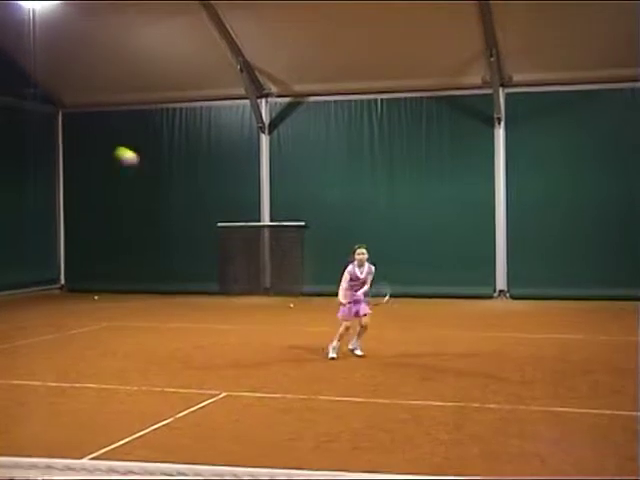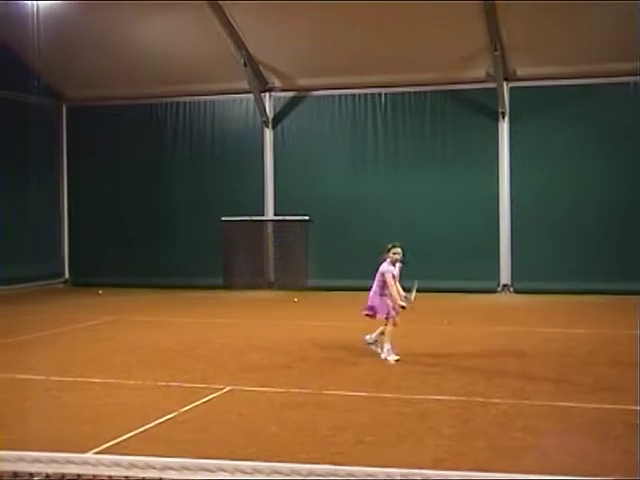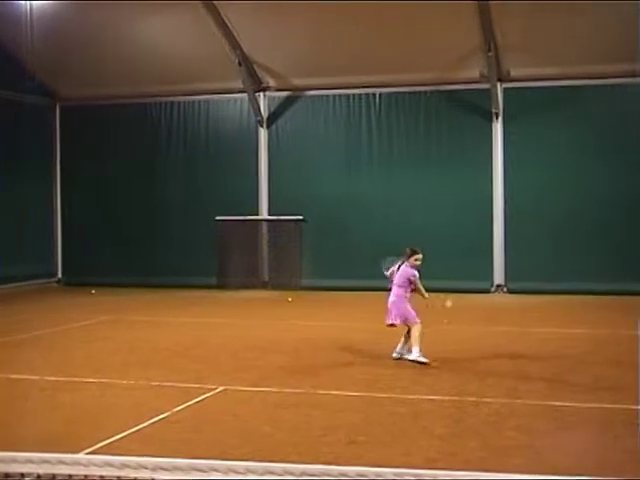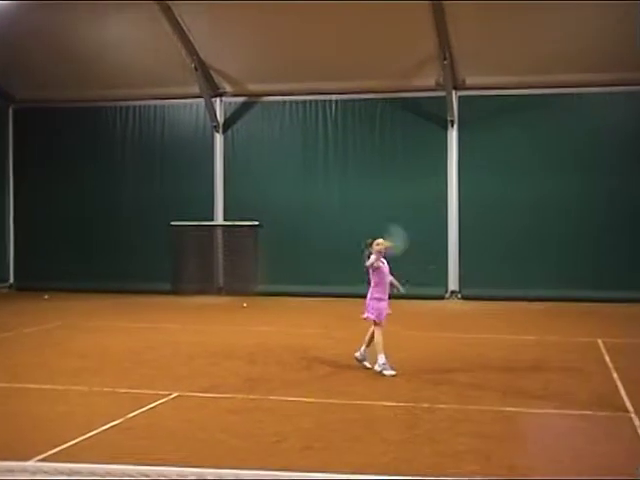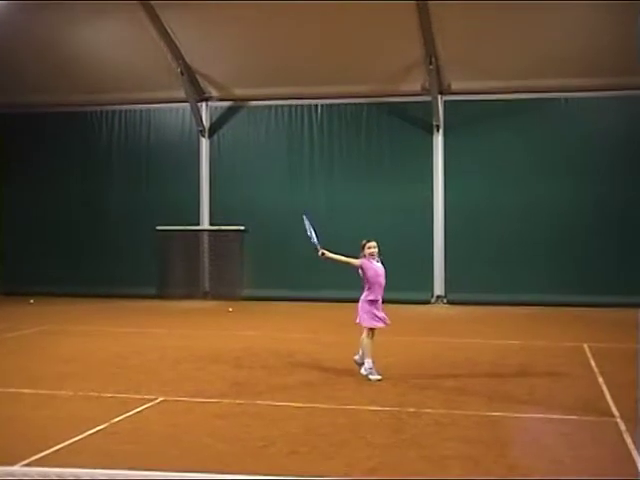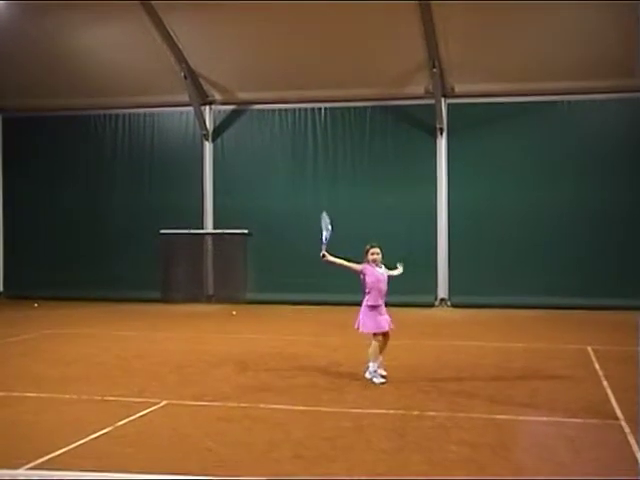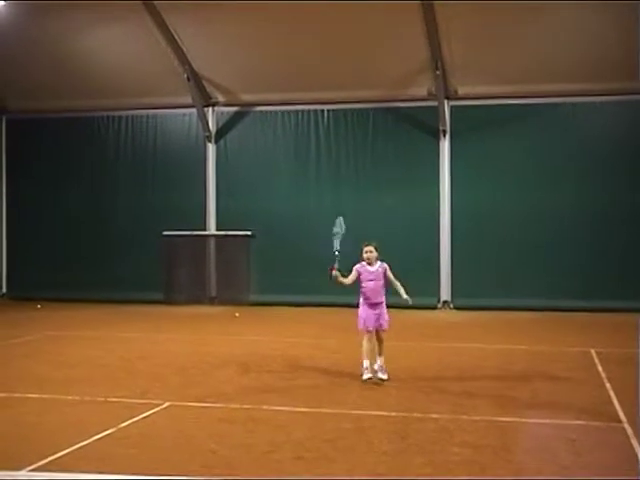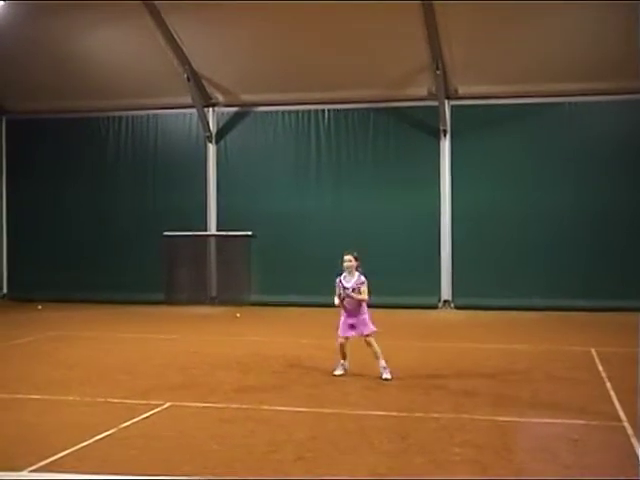
dt=0.3s
person 1, frame 1
left shoulder: (371, 268)
right shoulder: (351, 268)
left elbow: (367, 285)
right elbow: (343, 283)
left wrist: (361, 292)
right wrist: (341, 297)
left hip: (360, 299)
right hip: (348, 299)
left knee: (365, 323)
right knee: (346, 325)
left ankle: (354, 344)
right ankle: (334, 347)
person 1, frame 2
left shoulder: (397, 265)
right shoulder: (386, 267)
left elbow: (396, 283)
right elbow: (391, 285)
left wrist: (401, 293)
right wrist: (398, 302)
left hip: (385, 297)
right hip: (378, 296)
left knee: (393, 322)
right knee: (392, 321)
left ankle: (372, 338)
right ankle: (387, 351)
person 1, frame 3
left shoulder: (401, 266)
right shoulder: (412, 273)
left elbow: (388, 274)
right elbow: (418, 288)
right wrist: (425, 296)
left hip: (395, 301)
right hip: (400, 302)
left knee: (410, 326)
right knee: (416, 325)
left ankle: (399, 351)
right ankle: (415, 353)
person 1, frame 4
left shoulder: (383, 261)
right shoulder: (374, 260)
right elbow: (370, 263)
left wrist: (397, 285)
right wrist: (375, 258)
left hip: (382, 299)
right hip: (375, 299)
left knee: (375, 328)
right knee: (378, 329)
left ankle: (361, 353)
right ankle: (381, 363)
person 1, frame 5
left shoulder: (378, 264)
right shoulder: (363, 263)
right elbow: (346, 259)
right wrist: (327, 254)
left hip: (377, 302)
right hip: (368, 302)
left knee: (368, 332)
right knee: (369, 333)
left ankle: (361, 357)
right ankle: (368, 367)
person 1, frame 6
left shoulder: (383, 270)
right shoulder: (365, 268)
left elbow: (392, 273)
right elbow: (347, 264)
left wrist: (399, 270)
right wrist: (329, 257)
left hip: (380, 307)
right hip: (370, 308)
left knee: (386, 336)
right knee: (377, 338)
left ankle: (376, 364)
right ankle: (372, 371)
person 1, frame 7
left shoulder: (383, 267)
right shoulder: (359, 268)
left elbow: (394, 282)
right elbow: (348, 282)
left wrist: (403, 294)
right wrist: (338, 278)
left hip: (380, 306)
right hip: (365, 306)
left knee: (380, 336)
right knee: (368, 336)
left ankle: (379, 366)
right ankle: (366, 368)
person 1, frame 8
left shoulder: (361, 279)
right shoulder: (339, 280)
left elbow: (365, 298)
right elbow: (337, 296)
left wrist: (351, 295)
right wrist: (337, 300)
left hip: (361, 314)
right hip: (346, 315)
left knee: (370, 341)
right knee: (342, 342)
left ankle: (384, 368)
right ankle: (343, 365)
